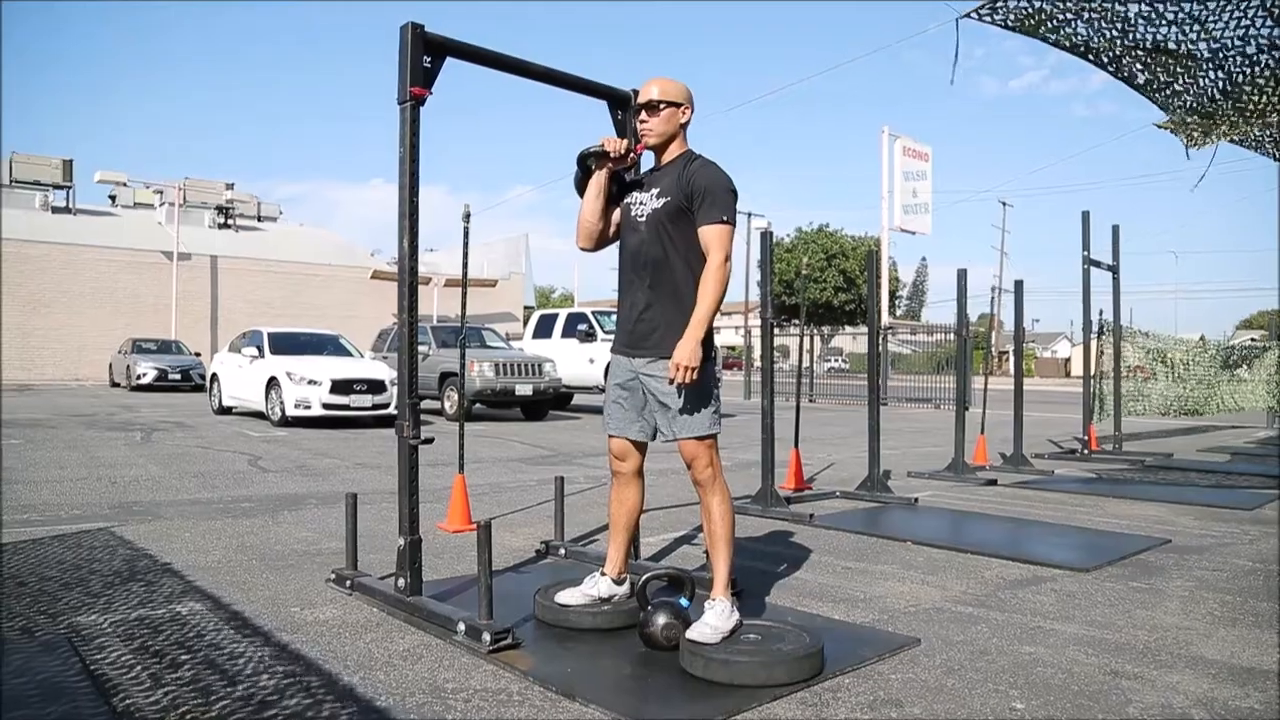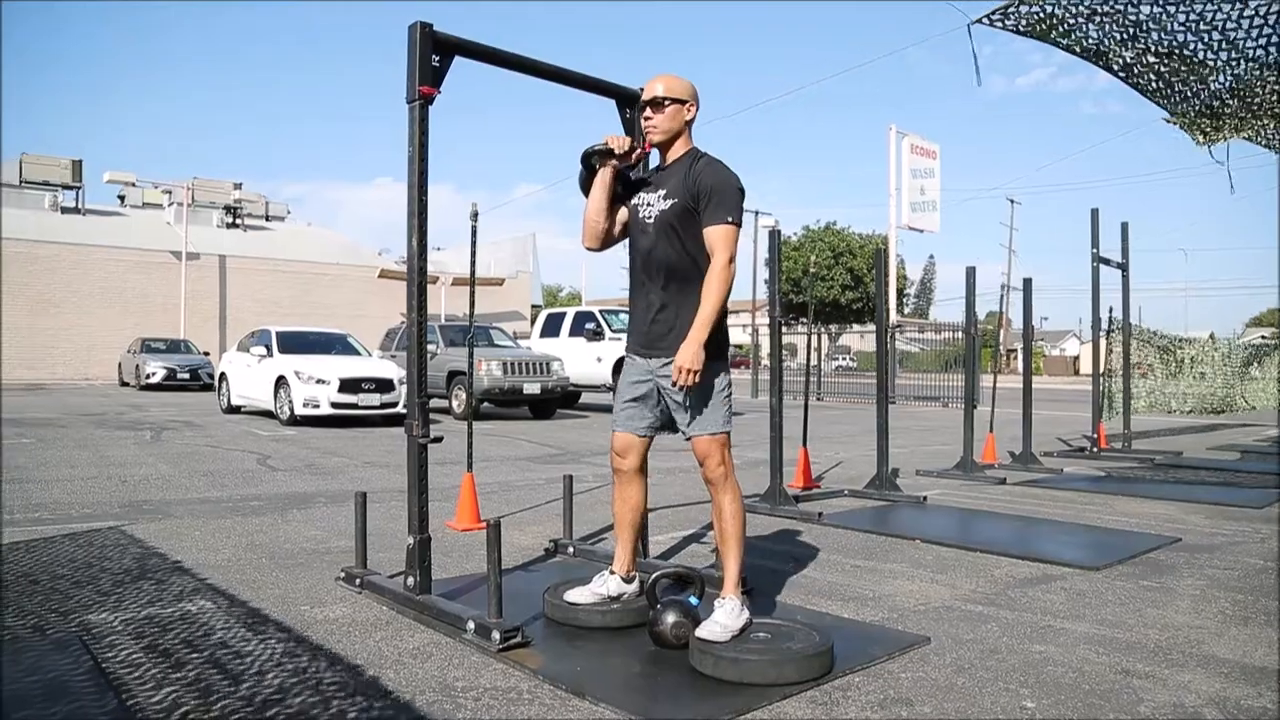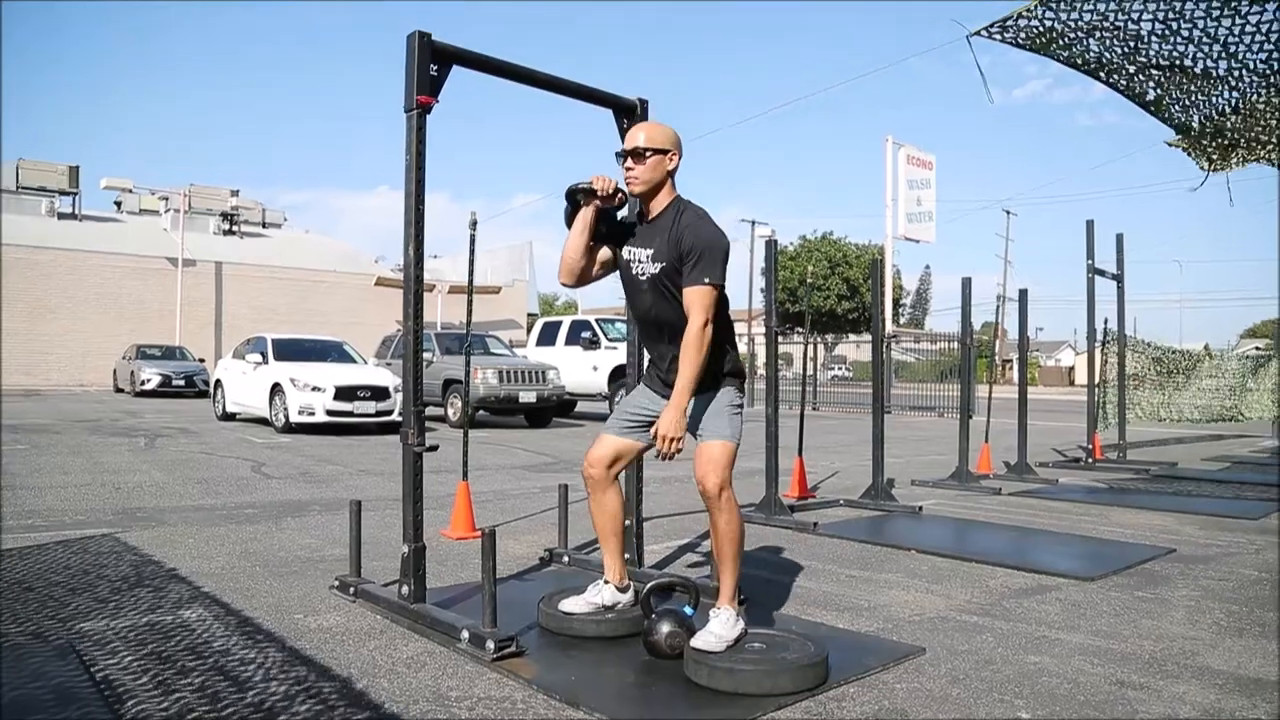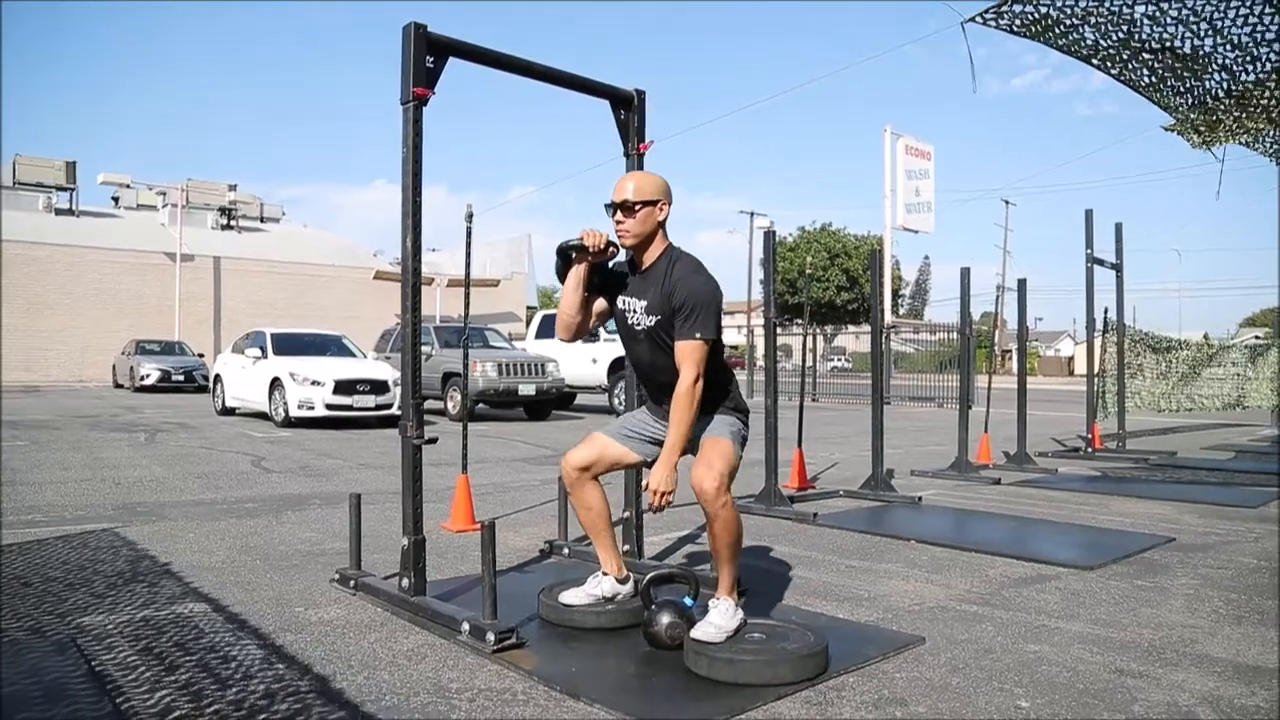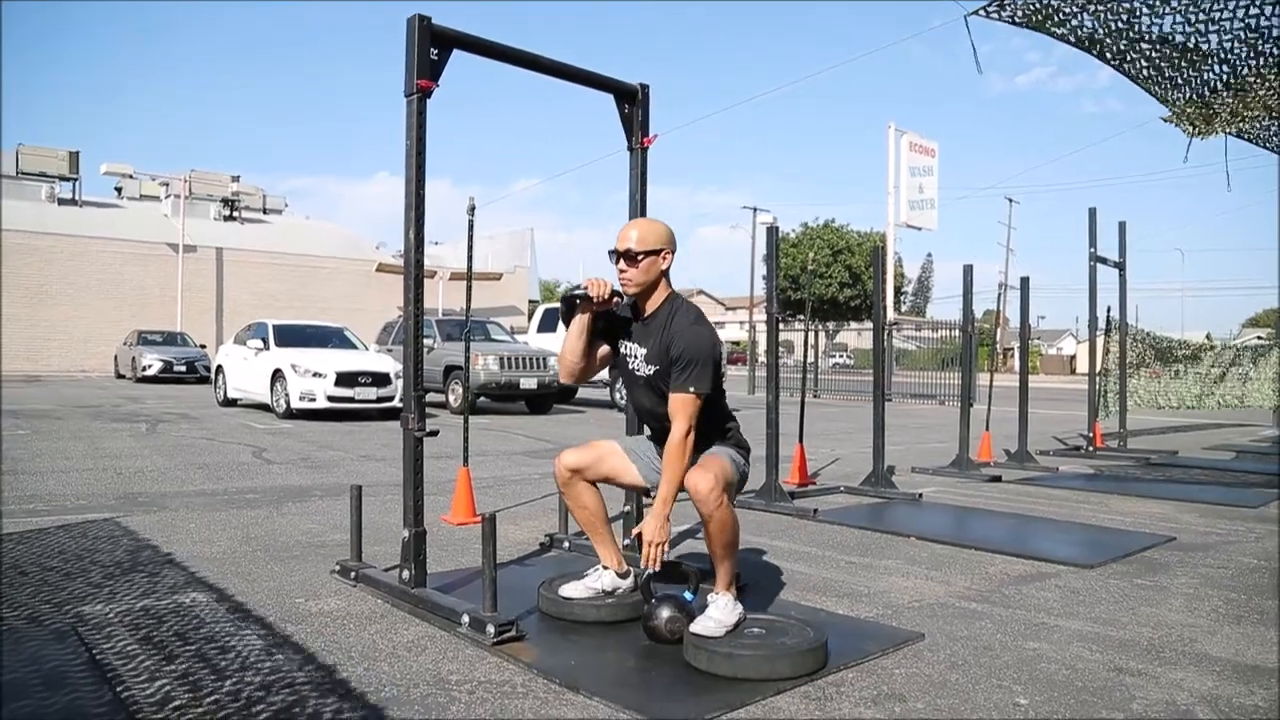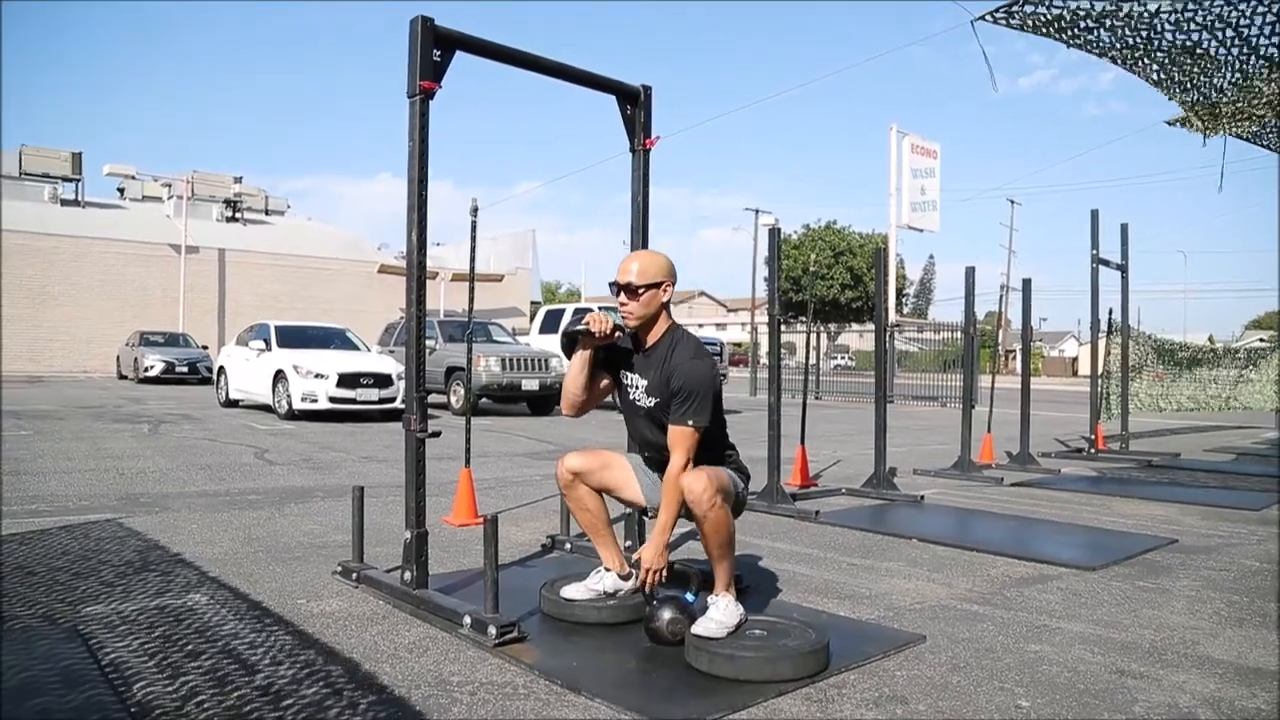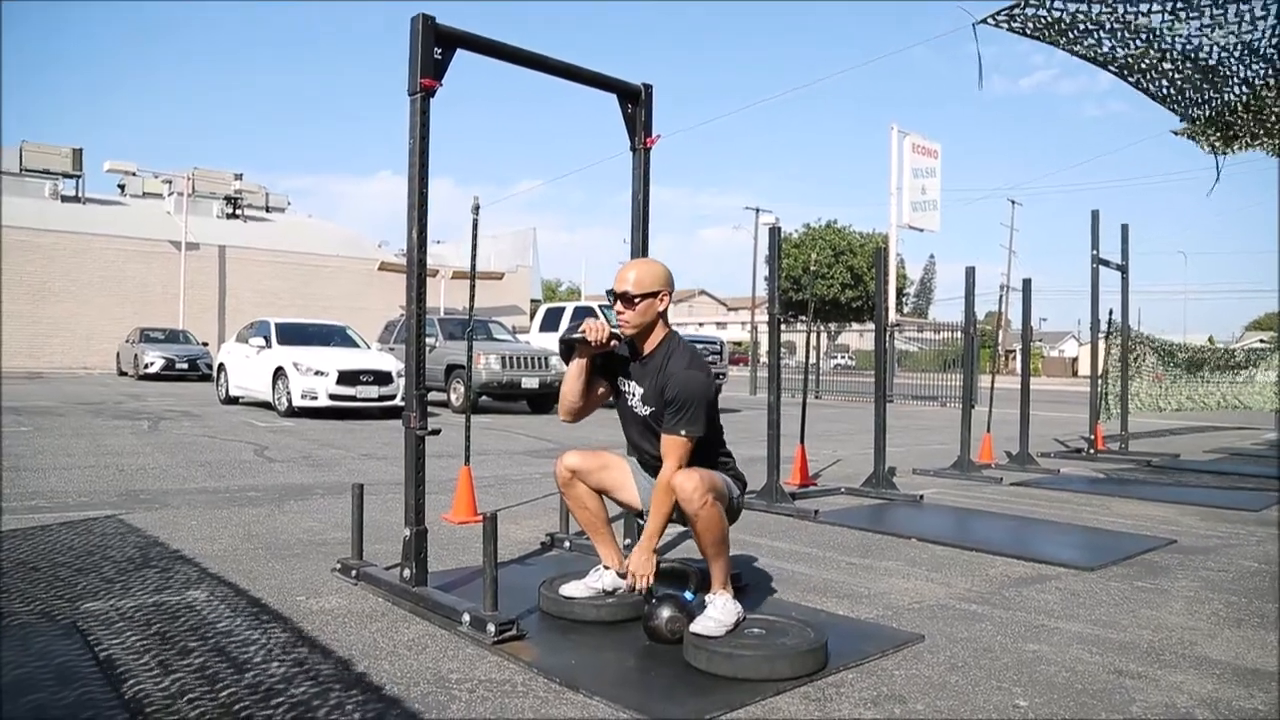
dt=0.3s
person 1, frame 1
left shoulder: (704, 177)
right shoulder: (638, 185)
left elbow: (717, 261)
right elbow: (589, 238)
left wrist: (693, 337)
right wrist: (604, 171)
left hip: (678, 350)
right hip: (628, 349)
left knee: (702, 467)
right knee: (623, 462)
left ankle: (721, 601)
right ankle: (613, 577)
person 1, frame 2
left shoulder: (711, 176)
right shoulder: (643, 183)
left elbow: (722, 262)
right elbow: (595, 237)
left wrist: (696, 341)
right wrist: (608, 169)
left hip: (692, 349)
right hip: (642, 350)
left knee: (714, 465)
right knee: (625, 459)
left ankle: (732, 600)
right ankle: (622, 575)
person 1, frame 3
left shoulder: (696, 230)
right shoulder: (626, 229)
left elbow: (700, 324)
right elbow: (570, 276)
left wrist: (676, 410)
right wrist: (589, 210)
left hip: (712, 383)
right hip: (657, 380)
left knee: (711, 480)
right knee: (596, 465)
left ankle: (727, 611)
right ankle: (615, 585)
person 1, frame 4
left shoulder: (689, 281)
right shoulder: (620, 276)
left elbow: (691, 380)
right elbow: (568, 330)
left wrist: (667, 462)
right wrist: (581, 265)
left hip: (715, 412)
right hip: (657, 412)
left knee: (708, 482)
right knee: (576, 465)
left ankle: (726, 601)
right ankle: (615, 577)
person 1, frame 5
left shoulder: (689, 330)
right shoulder: (619, 318)
left elbow: (684, 430)
right elbow: (570, 373)
left wrist: (659, 513)
right wrist: (585, 313)
left hip: (715, 450)
right hip: (659, 447)
left knee: (702, 485)
right knee: (569, 465)
left ankle: (725, 596)
right ankle: (615, 570)
person 1, frame 6
left shoulder: (690, 363)
right shoulder: (621, 347)
left elbow: (683, 461)
right elbow: (572, 405)
left wrist: (658, 542)
right wrist: (587, 346)
left hip: (717, 476)
right hip: (656, 471)
left knee: (697, 486)
right knee: (571, 468)
left ankle: (725, 598)
right ankle: (617, 571)
person 1, frame 7
left shoulder: (685, 372)
right shoulder: (617, 352)
left elbow: (673, 469)
right elbow: (570, 411)
left wrist: (645, 547)
right wrist: (583, 353)
left hip: (713, 485)
left knee: (687, 485)
right knee: (570, 467)
left ankle: (722, 596)
right ankle: (614, 569)
